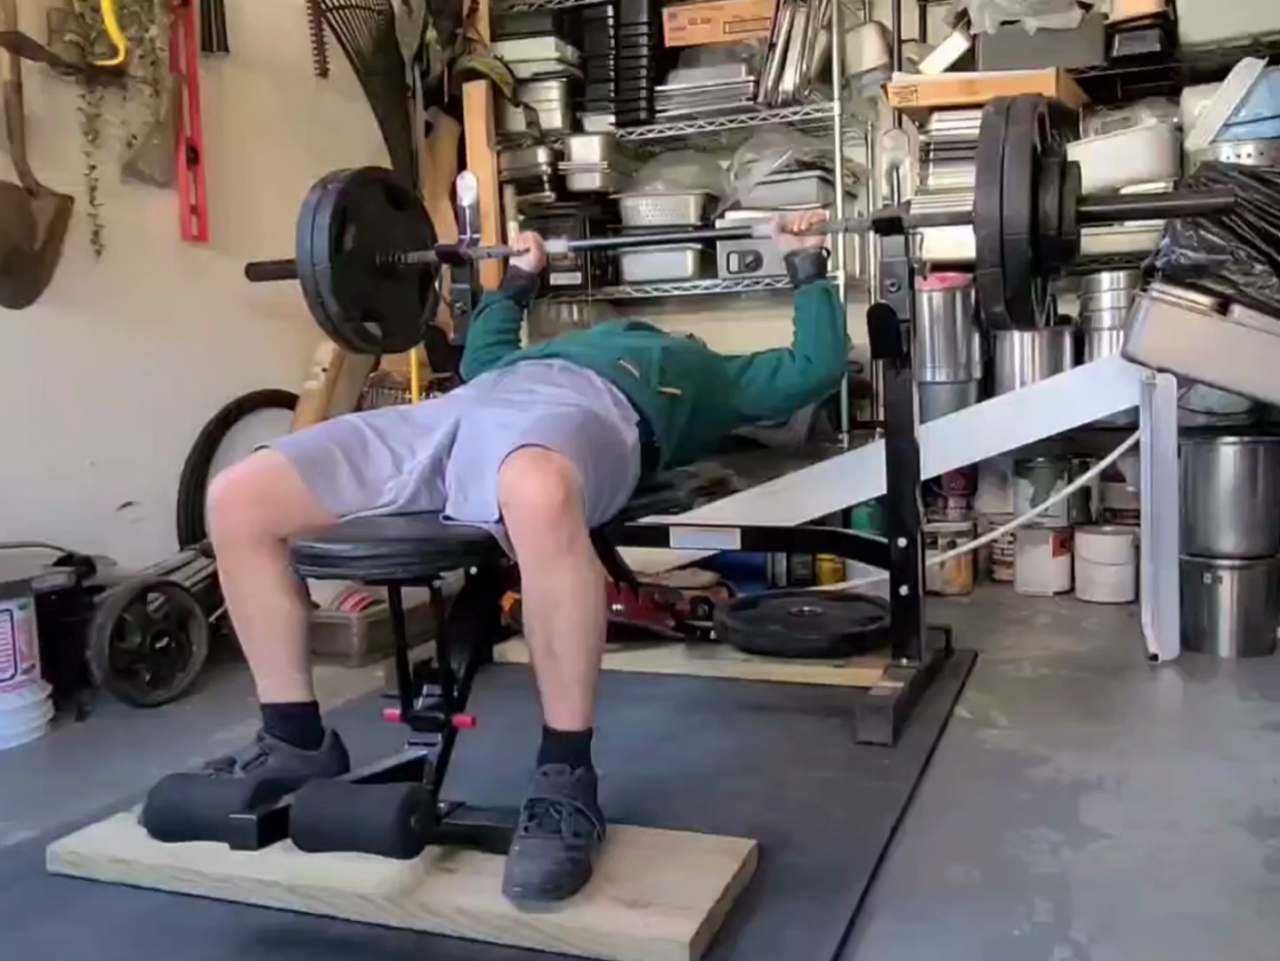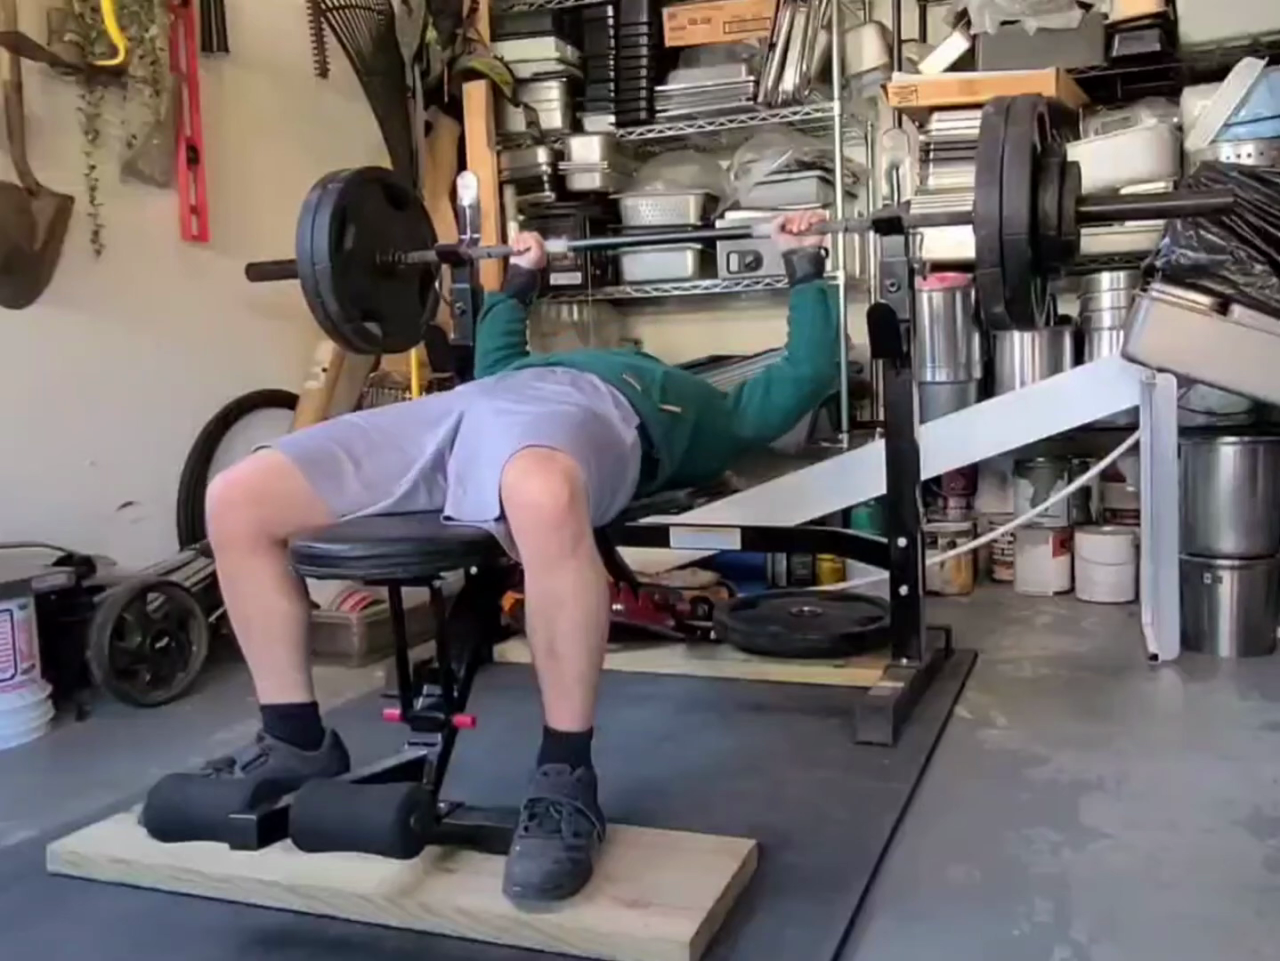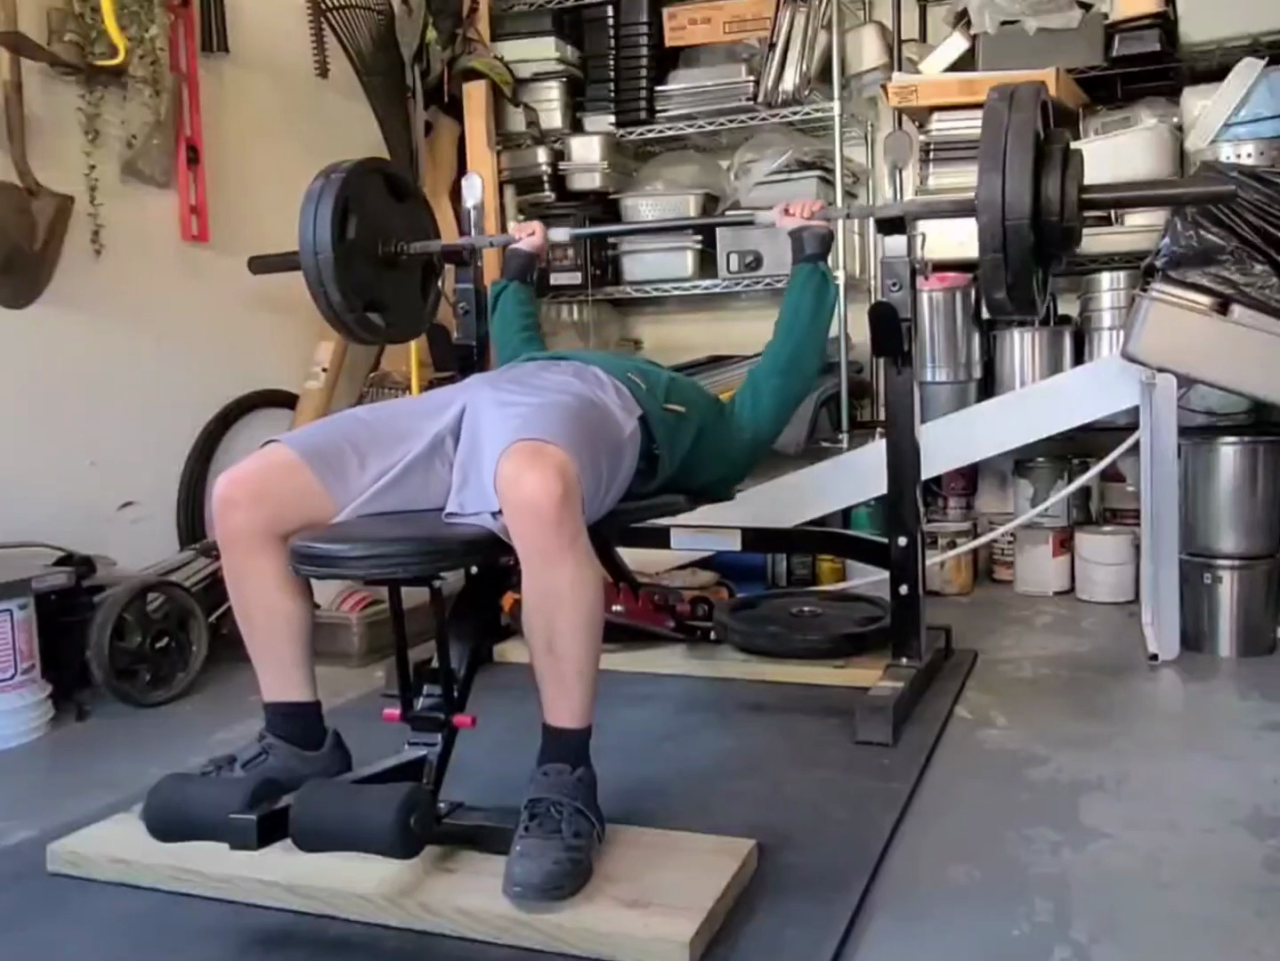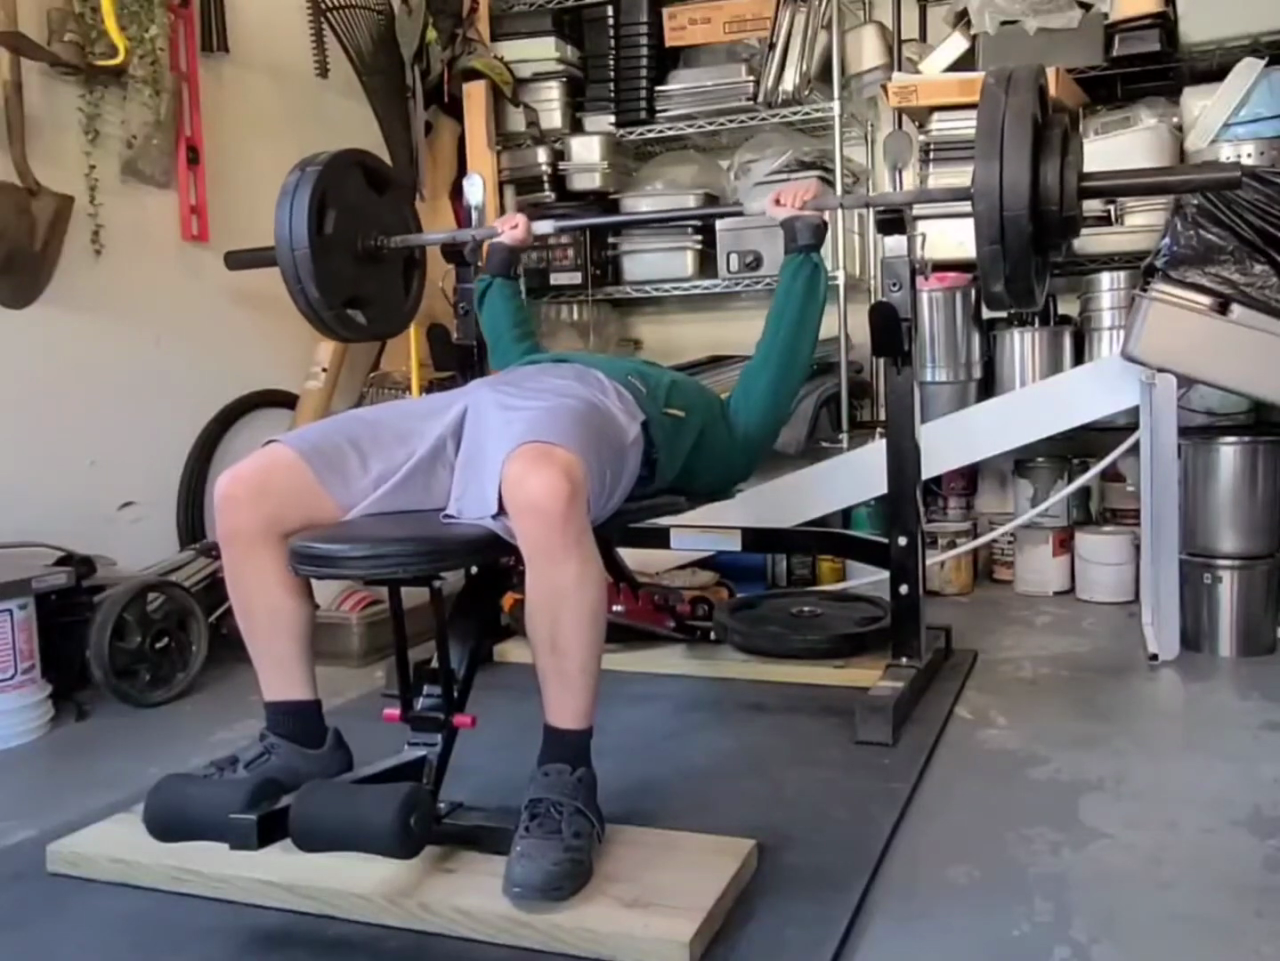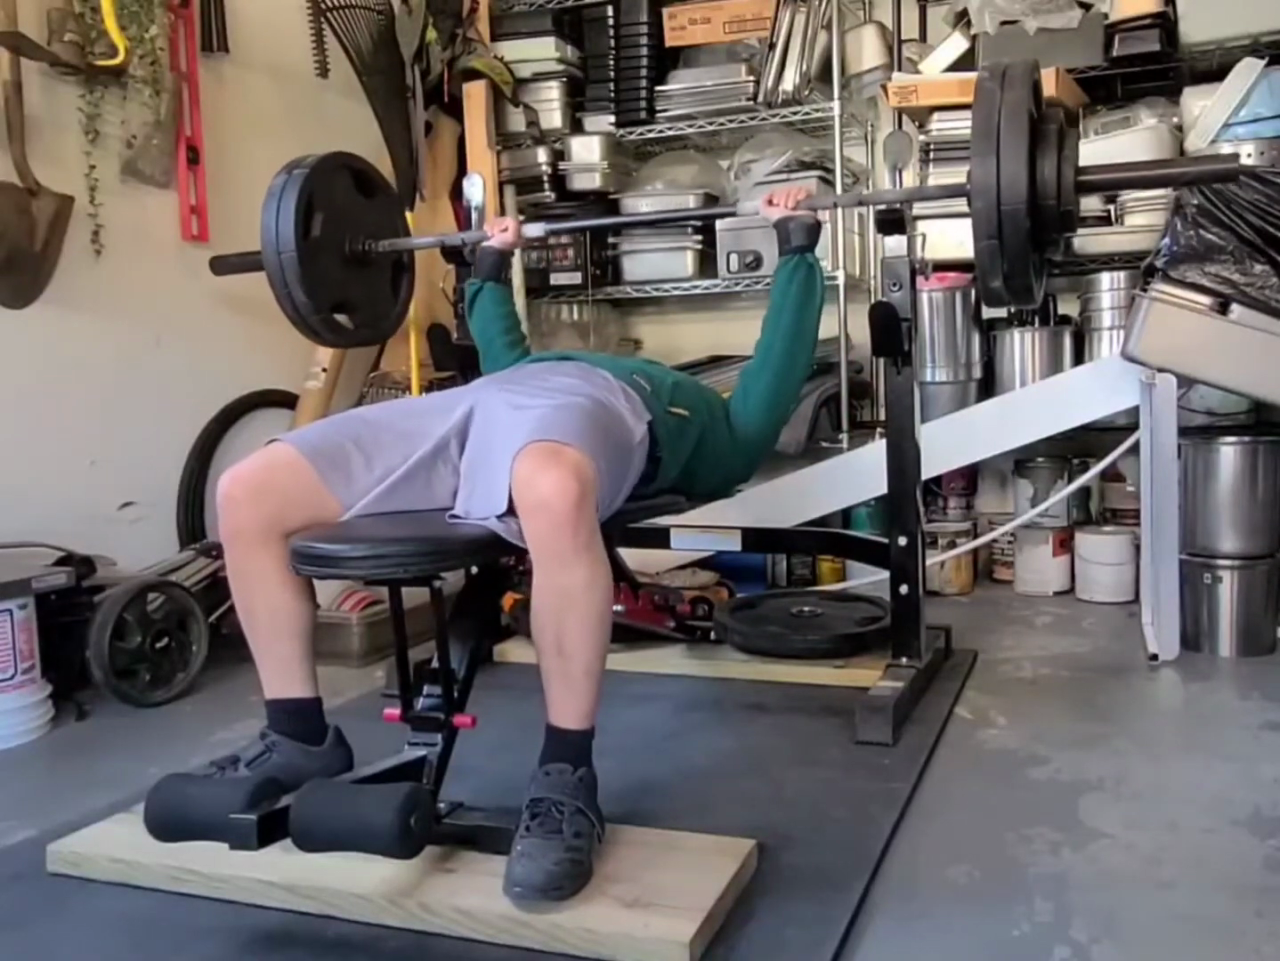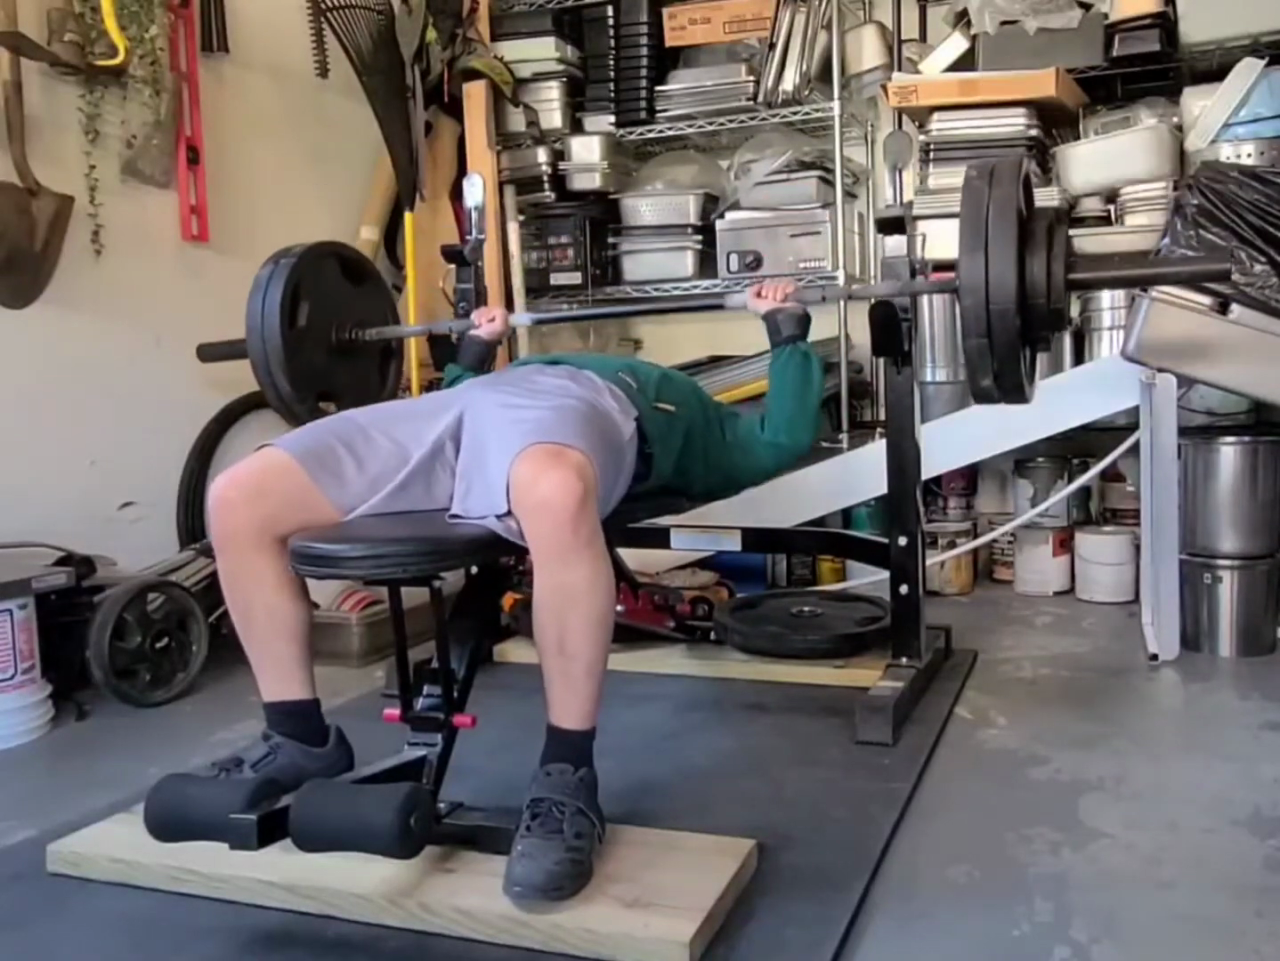
dt=0.5s
person 1, frame 1
left shoulder: (714, 379)
right shoulder: (601, 340)
left elbow: (818, 366)
right elbow: (481, 363)
left wrist: (806, 268)
right wrist: (515, 281)
right hip: (464, 407)
left knee: (538, 500)
right knee: (237, 501)
left ankle: (565, 781)
right ankle: (296, 744)
person 1, frame 2
left shoulder: (720, 411)
right shoulder: (612, 365)
left elbow: (810, 371)
right elbow: (495, 368)
left wrist: (804, 267)
right wrist: (516, 283)
right hip: (469, 405)
left knee: (542, 499)
right knee: (236, 501)
left ankle: (565, 782)
right ankle: (295, 745)
person 1, frame 3
left shoulder: (723, 429)
left elbow: (790, 362)
right elbow: (517, 354)
left wrist: (809, 253)
right wrist: (517, 268)
left knee: (535, 499)
right knee: (241, 498)
left ankle: (564, 781)
right ankle: (295, 744)
person 1, frame 4
left shoulder: (724, 431)
left elbow: (782, 357)
right elbow: (516, 354)
left wrist: (801, 244)
right wrist: (501, 263)
left knee: (543, 496)
right knee: (243, 496)
left ankle: (564, 780)
right ankle: (299, 743)
person 1, frame 5
left shoulder: (723, 435)
left elbow: (782, 363)
right elbow: (503, 358)
left wrist: (796, 243)
right wrist: (491, 263)
left knee: (555, 495)
right knee: (245, 496)
left ankle: (566, 780)
right ankle: (300, 742)
person 1, frame 6
left shoulder: (709, 429)
left elbow: (788, 439)
left wrist: (786, 328)
right wrist: (475, 349)
left knee: (553, 492)
right knee: (237, 501)
left ankle: (566, 780)
right ankle: (301, 742)
